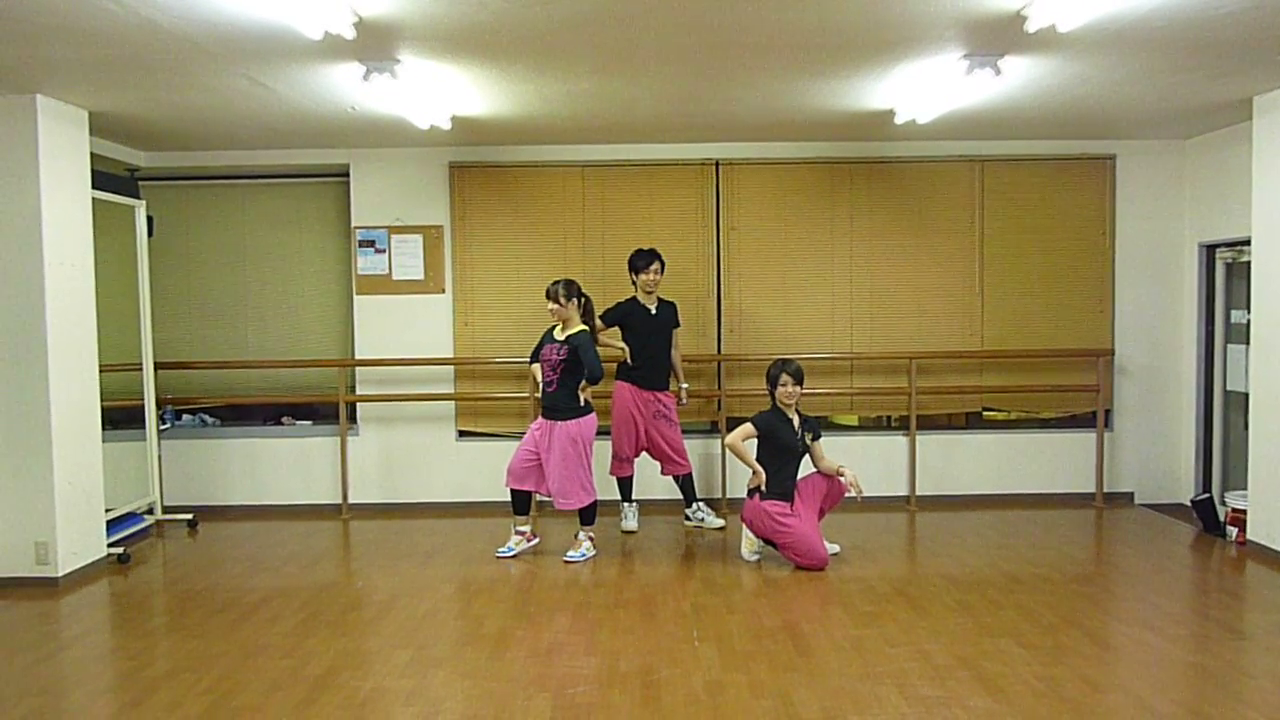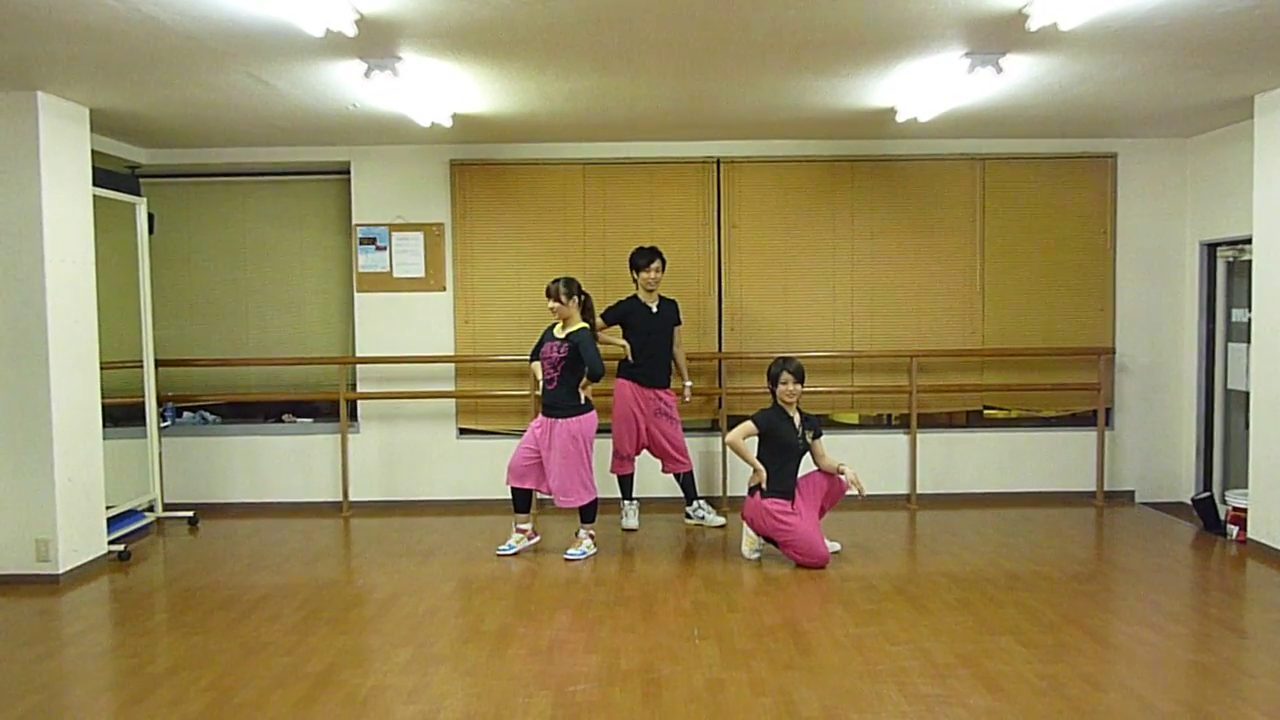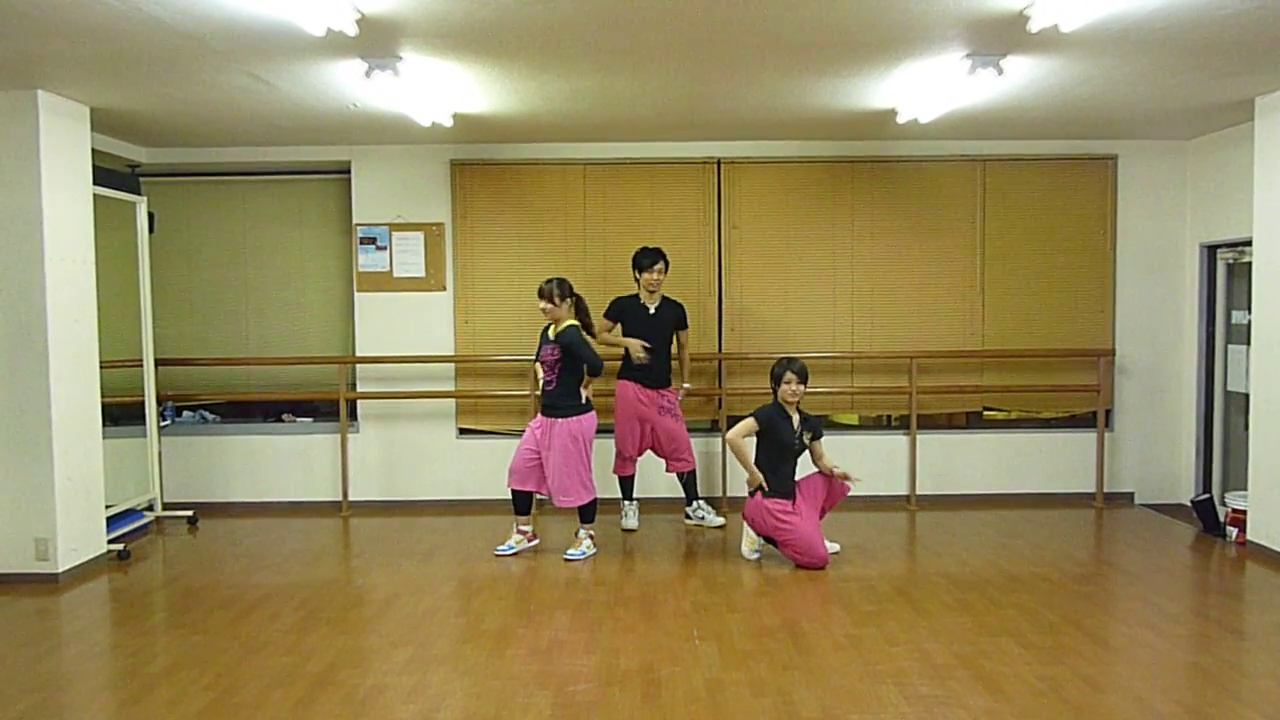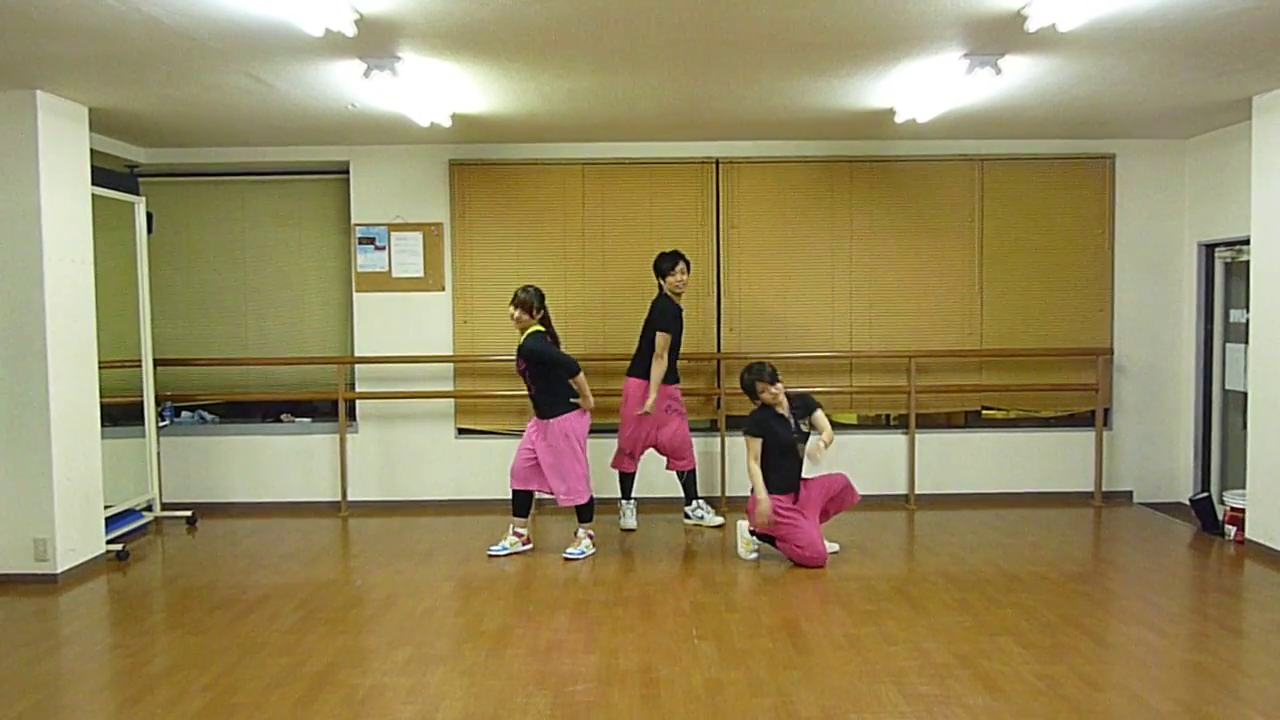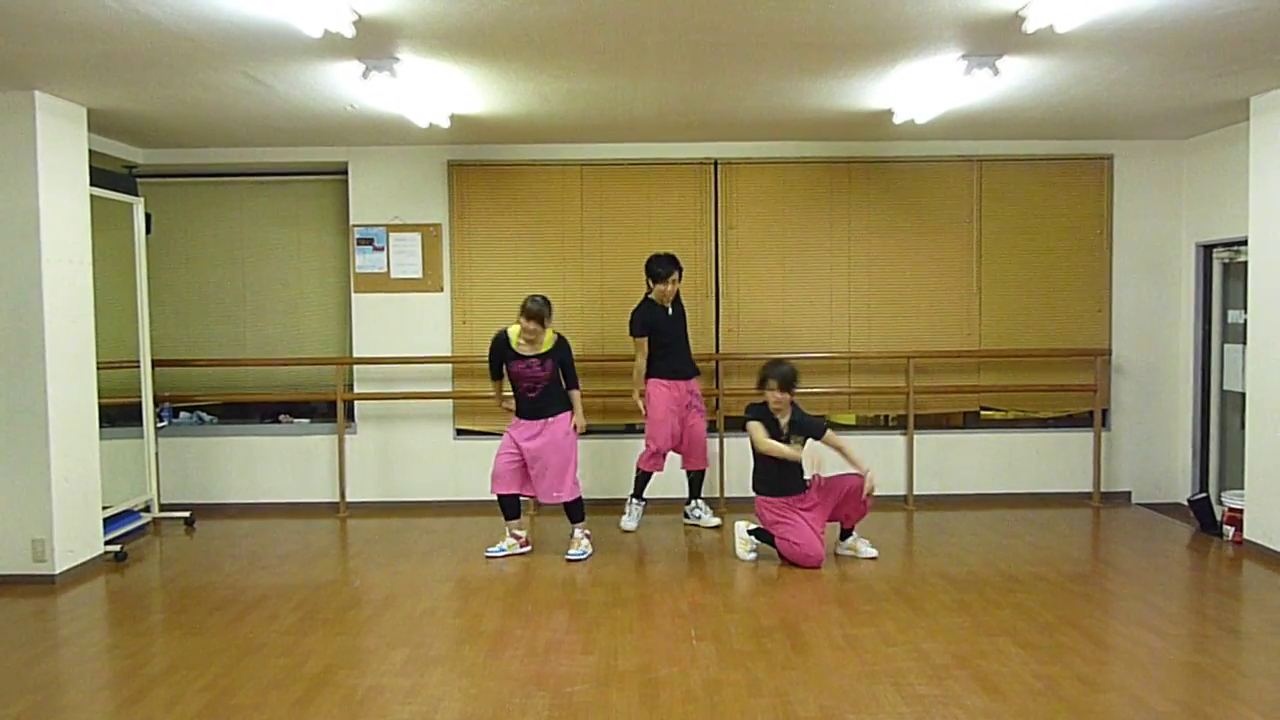
dt=0.3s
person 1, frame 1
left shoulder: (670, 309)
right shoulder: (624, 309)
left wrist: (682, 384)
right wrist: (619, 345)
left hip: (660, 391)
right hip: (629, 389)
left knee: (675, 450)
right knee: (625, 449)
left ankle: (693, 508)
right ankle: (628, 507)
person 1, frame 2
left shoulder: (671, 307)
right shoulder: (625, 308)
left elbow: (676, 347)
left wrist: (687, 382)
right wrist: (619, 341)
left hip: (662, 390)
right hip: (630, 387)
left knee: (676, 448)
right knee: (626, 447)
left ankle: (694, 506)
right ankle: (629, 506)
person 1, frame 3
left shoulder: (675, 309)
right shoulder: (623, 305)
left elbow: (683, 347)
right elbow: (600, 335)
left wrist: (686, 383)
right wrist: (626, 341)
left hip: (664, 390)
right hip: (632, 387)
left knee: (681, 446)
right knee: (627, 449)
left ankle: (694, 507)
right ankle: (628, 506)
person 1, frame 4
left shoulder: (671, 304)
right shoulder: (664, 308)
right elbow: (660, 355)
right wrist: (651, 395)
left hip: (668, 386)
right hip: (642, 383)
left knee: (682, 445)
right knee: (631, 446)
left ankle: (693, 506)
right ankle: (627, 504)
person 1, frame 5
left shoulder: (676, 300)
right shoulder: (642, 314)
right elbow: (641, 357)
right wrist: (638, 392)
left hip: (689, 382)
right hip: (661, 384)
left knee: (696, 444)
right knee: (657, 445)
left ankle: (694, 506)
right ankle: (635, 503)
person 2, frame 1
left shoulder: (582, 338)
right shoulder: (551, 333)
left elbow: (596, 373)
right elbow: (535, 359)
left wrist: (581, 389)
right wrist: (541, 382)
left hip: (574, 421)
right hip: (546, 419)
left knee: (576, 480)
right knee: (519, 469)
left ankle: (586, 539)
right ankle: (523, 533)
person 2, frame 2
left shoulder: (582, 335)
right shoulder: (551, 331)
left elbow: (597, 370)
right elbow: (535, 357)
left wrist: (581, 387)
right wrist: (541, 380)
left hip: (574, 419)
right hip: (547, 417)
left knee: (577, 477)
right knee: (519, 467)
left ankle: (587, 536)
right ankle: (523, 531)
person 2, frame 3
left shoulder: (571, 334)
right shoulder: (548, 332)
left elbow: (595, 365)
left wrist: (583, 386)
left hip: (573, 418)
right hip: (546, 417)
left knee: (576, 477)
right knee: (520, 469)
left ankle: (587, 537)
right ankle: (523, 533)
person 2, frame 4
left shoulder: (533, 342)
right shoulder: (531, 337)
left elbow: (569, 366)
right elbow: (558, 366)
left wrist: (586, 398)
left hip: (565, 418)
right hip: (542, 419)
left knee: (573, 477)
right knee: (521, 471)
left ankle: (585, 536)
right ankle: (519, 535)
person 2, frame 5
left shoulder: (558, 343)
right shoulder: (503, 339)
left elbow: (571, 378)
right elbow: (496, 370)
left wrist: (578, 412)
right wrist: (500, 397)
left hip: (556, 420)
right hip: (522, 421)
left knee: (562, 478)
right knee: (503, 475)
left ankle: (581, 535)
right ankle: (517, 537)
person 3, frame 1
left shoulder: (809, 424)
right shoulder: (767, 419)
left elbow: (820, 462)
right elbow: (731, 440)
left wrist: (843, 470)
right wrist: (757, 470)
left hip: (791, 497)
right hip: (767, 504)
right knee: (817, 559)
left ankle: (803, 532)
right ankle: (762, 535)
person 3, frame 2
left shoulder: (810, 423)
right shoulder: (768, 417)
left elbow: (821, 460)
right elbow: (732, 438)
left wrist: (843, 469)
right wrist: (758, 468)
left hip: (792, 495)
right hip: (767, 502)
right knee: (818, 557)
left ankle: (805, 532)
right ankle: (763, 533)
person 3, frame 3
left shoulder: (810, 423)
right shoulder: (768, 414)
left elbow: (820, 459)
right elbow: (732, 436)
left wrist: (834, 470)
right wrist: (753, 473)
left hip: (791, 494)
right hip: (768, 501)
right knee: (818, 558)
left ankle: (805, 532)
right ankle: (763, 534)
person 3, frame 4
left shoulder: (804, 403)
right shoulder: (757, 419)
left elbow: (828, 432)
right elbow: (753, 461)
left wrist: (820, 445)
right wrist: (762, 499)
left hip: (797, 491)
right hip: (772, 497)
right knee: (815, 557)
left ankle: (805, 532)
right ankle: (756, 533)
person 3, frame 5
left shoulder: (805, 421)
right shoulder: (755, 413)
left elbow: (840, 446)
right elbow: (762, 445)
left wrist: (865, 472)
right wrist: (801, 455)
left hip: (803, 493)
right hip: (772, 502)
left knee: (856, 484)
right knee: (812, 557)
left ankle: (846, 538)
right ankle: (754, 533)
